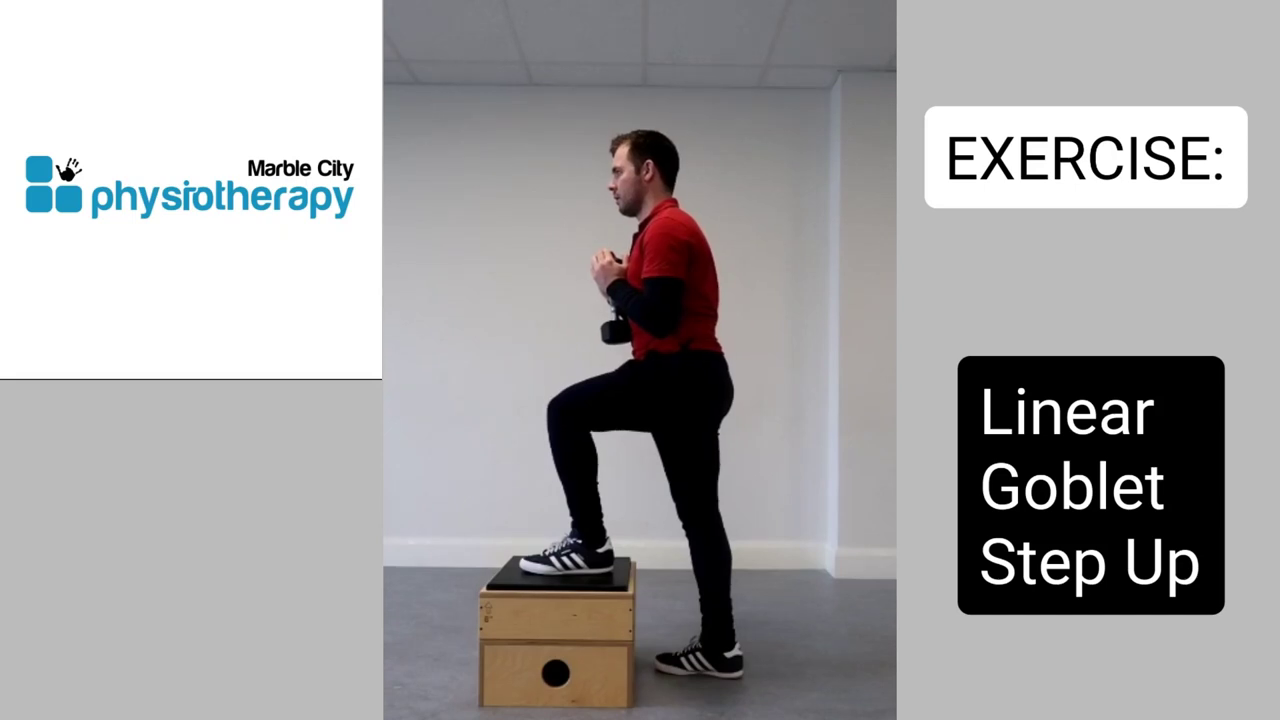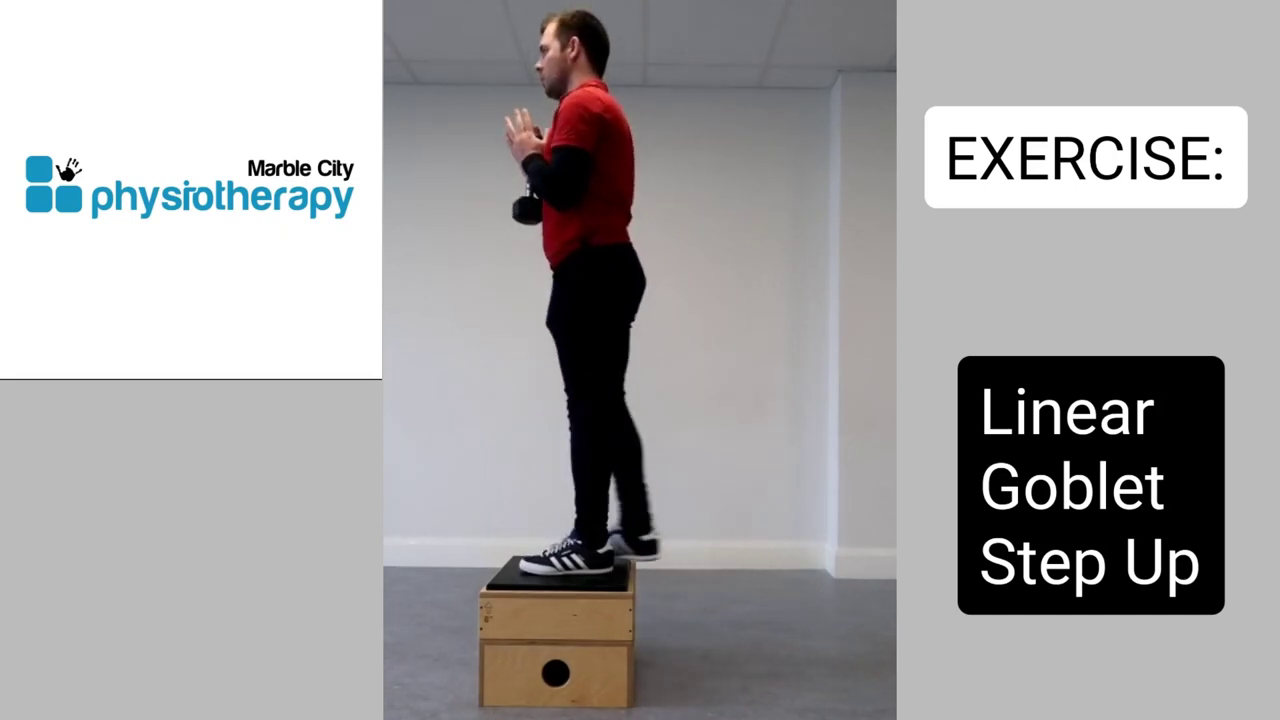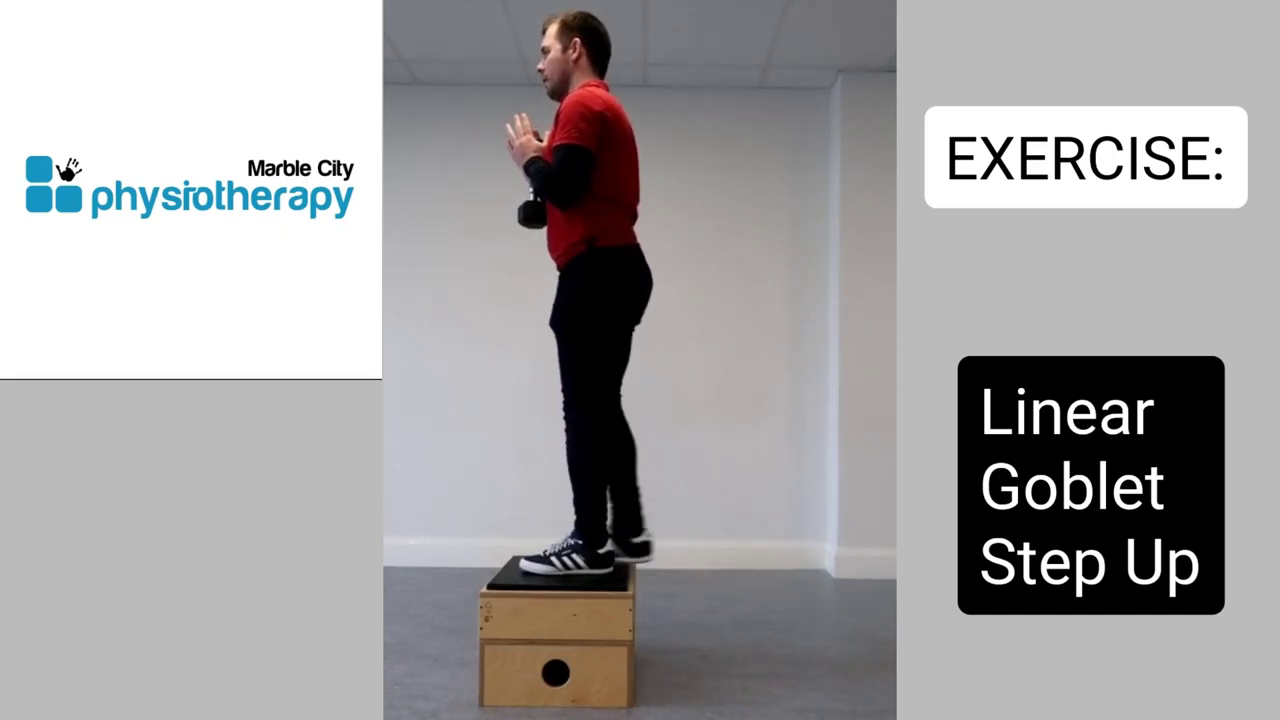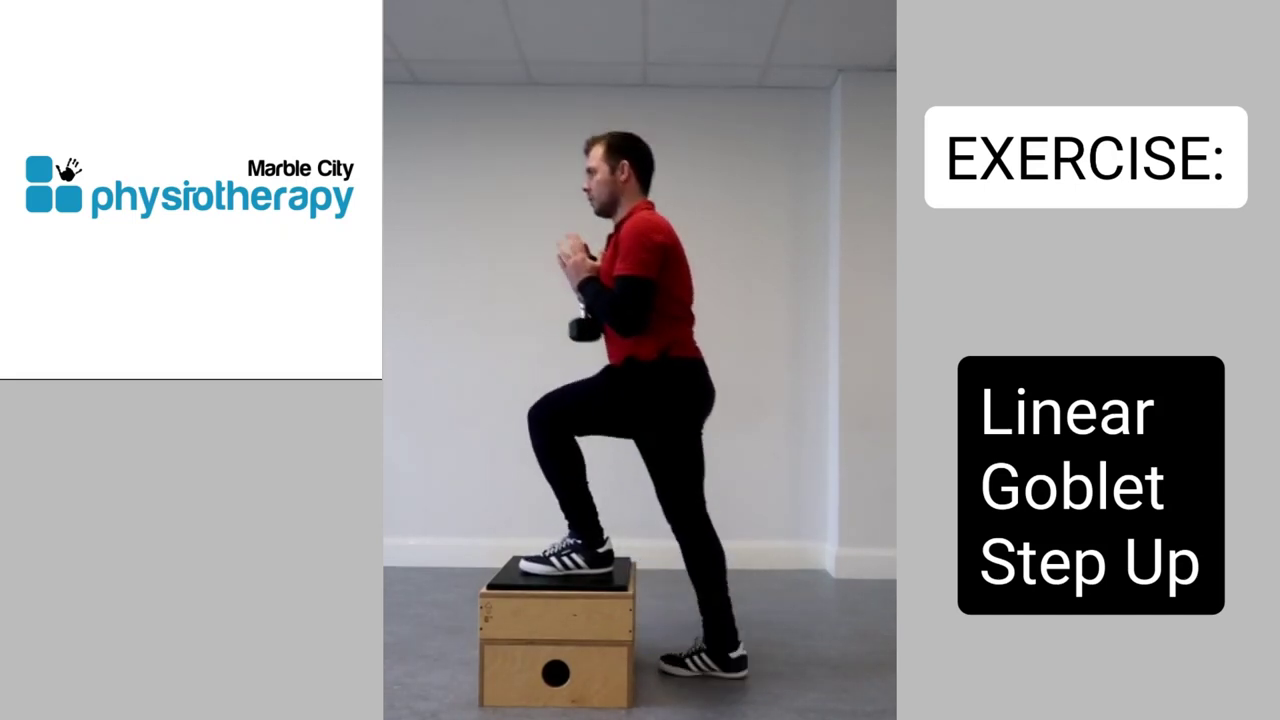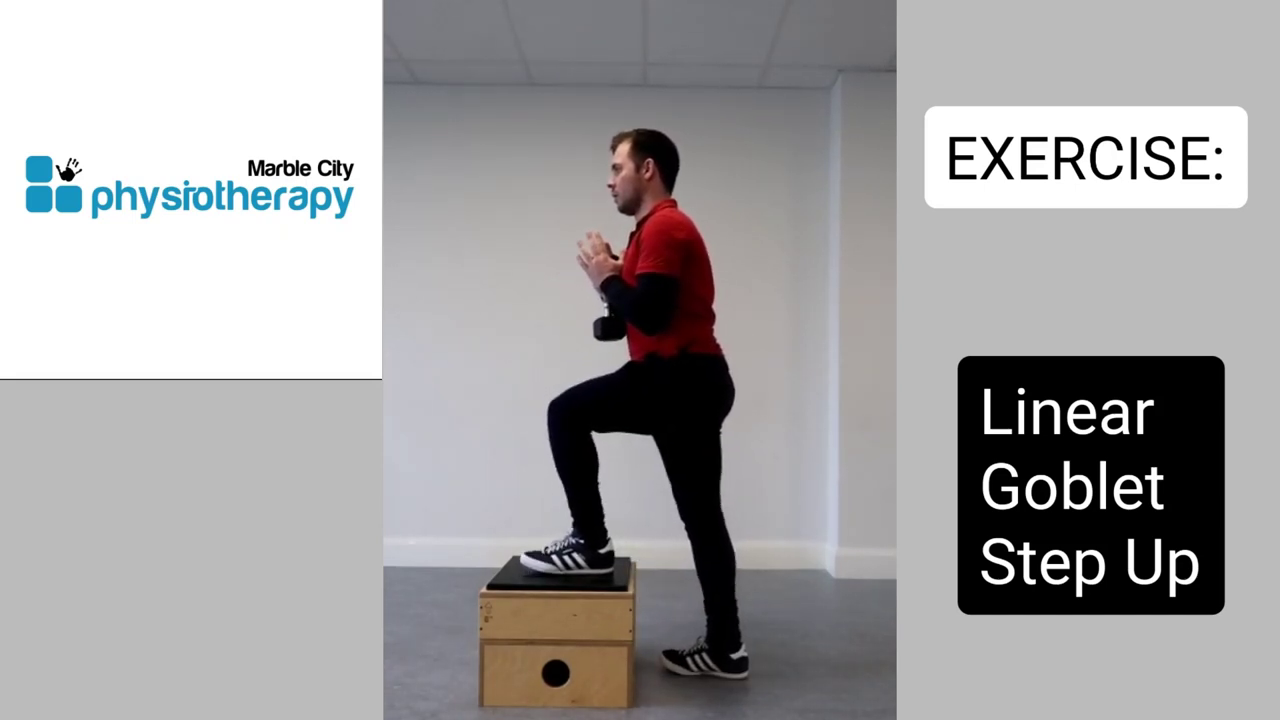
dt=1s
person 1, frame 1
left shoulder: (665, 228)
right shoulder: (664, 227)
left elbow: (659, 319)
left wrist: (613, 285)
right wrist: (623, 285)
left hip: (682, 378)
right hip: (692, 380)
left knee: (567, 412)
right knee: (698, 515)
left ankle: (589, 542)
right ankle: (719, 645)
person 1, frame 2
left shoulder: (582, 105)
right shoulder: (599, 107)
left elbow: (562, 190)
left wrist: (528, 155)
right wrist: (540, 159)
left hip: (590, 273)
right hip: (606, 270)
left knee: (589, 409)
right knee: (605, 406)
left ankle: (588, 544)
right ankle: (636, 528)
person 1, frame 3
left shoulder: (583, 105)
right shoulder: (601, 108)
left elbow: (563, 188)
left wrist: (529, 156)
right wrist: (543, 159)
left hip: (597, 275)
right hip: (612, 272)
left knee: (586, 410)
right knee: (599, 409)
left ankle: (591, 544)
right ankle: (626, 531)
person 1, frame 4
left shoulder: (641, 230)
right shoulder: (636, 231)
left elbow: (628, 318)
left wrist: (583, 279)
right wrist: (592, 279)
left hip: (663, 383)
right hip: (672, 383)
left knee: (548, 419)
right knee: (687, 516)
left ankle: (587, 544)
right ankle: (723, 646)
person 1, frame 5
left shoulder: (664, 227)
right shoulder: (658, 228)
left elbow: (649, 316)
left wrist: (604, 277)
right wrist: (614, 277)
left hip: (681, 381)
right hip: (691, 382)
left knee: (568, 413)
right knee: (701, 516)
left ankle: (590, 543)
right ankle: (724, 646)
